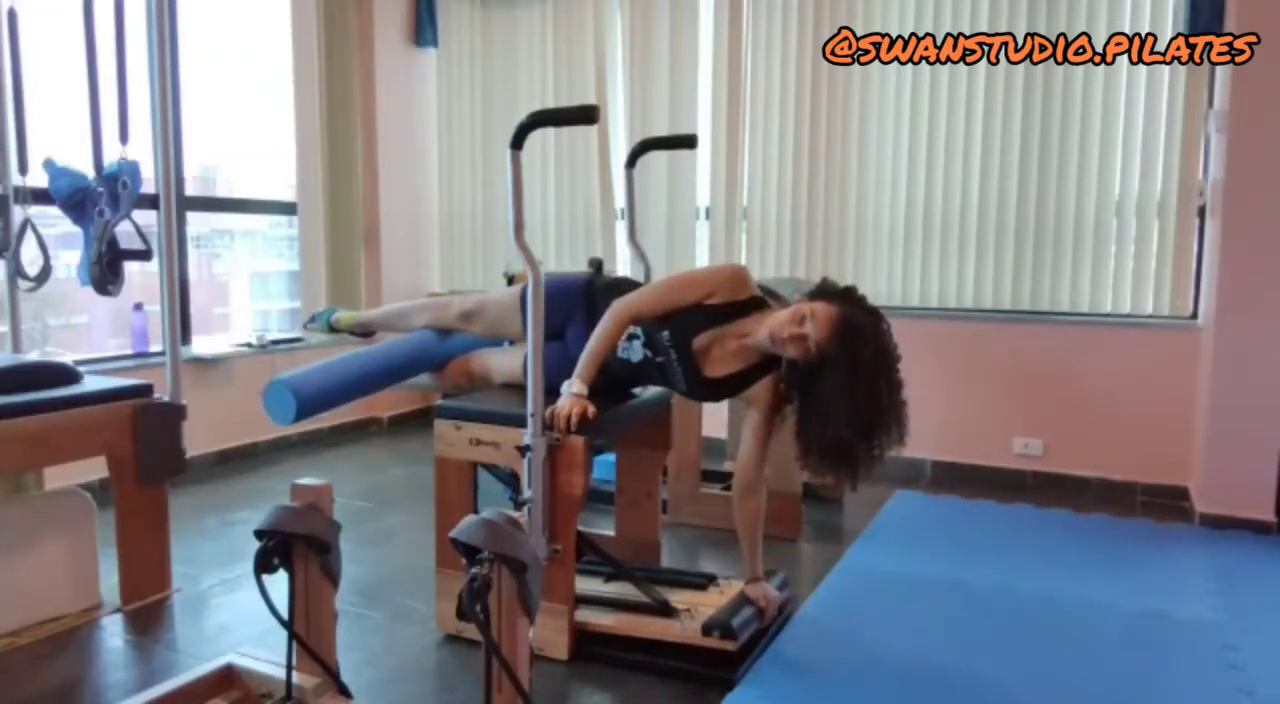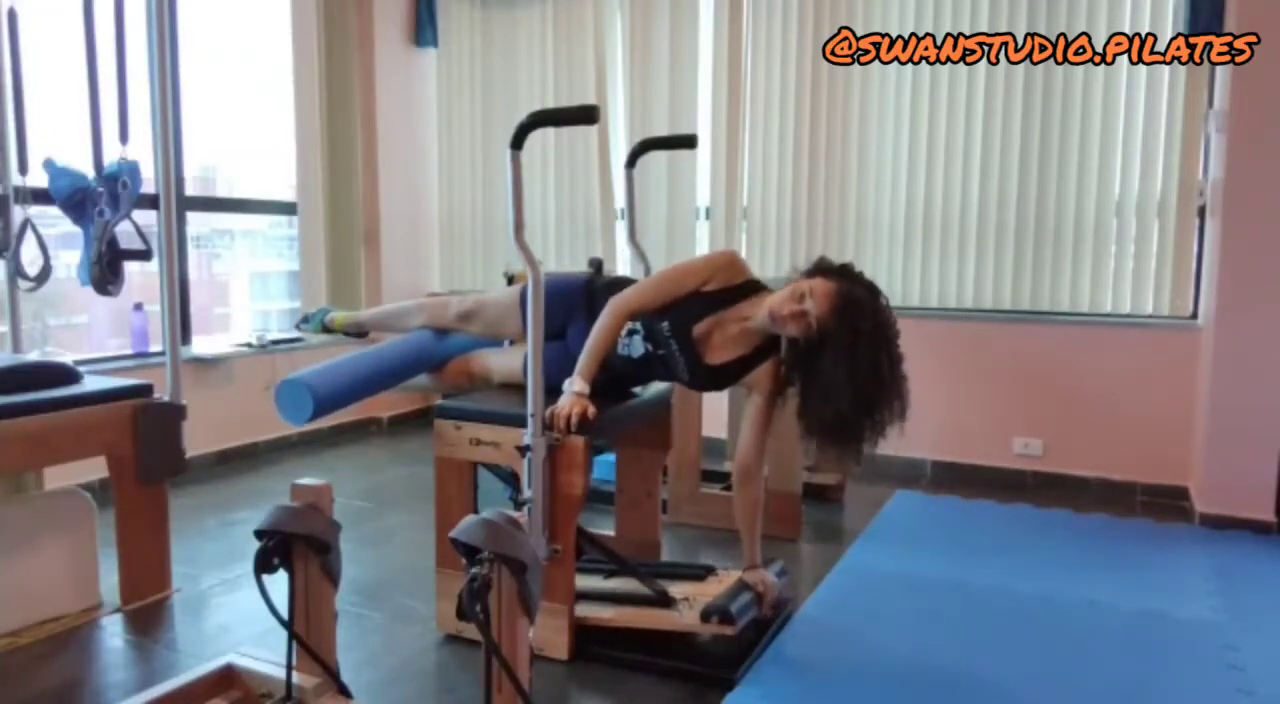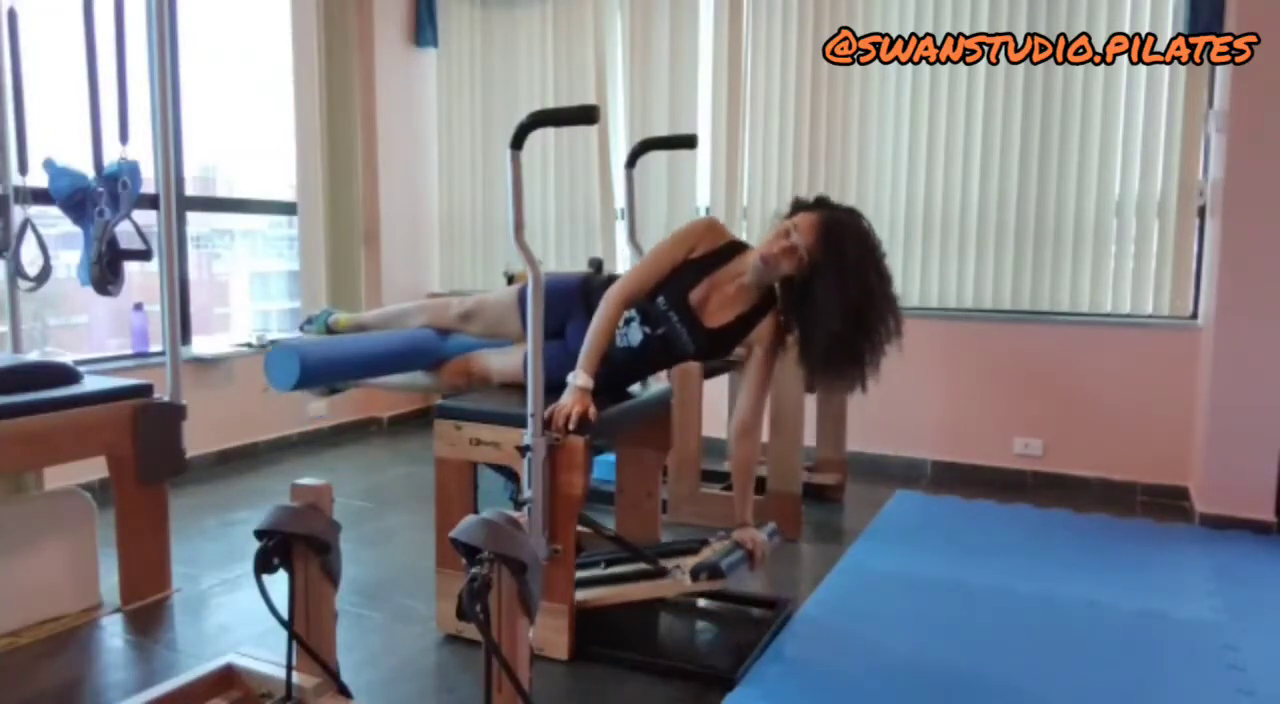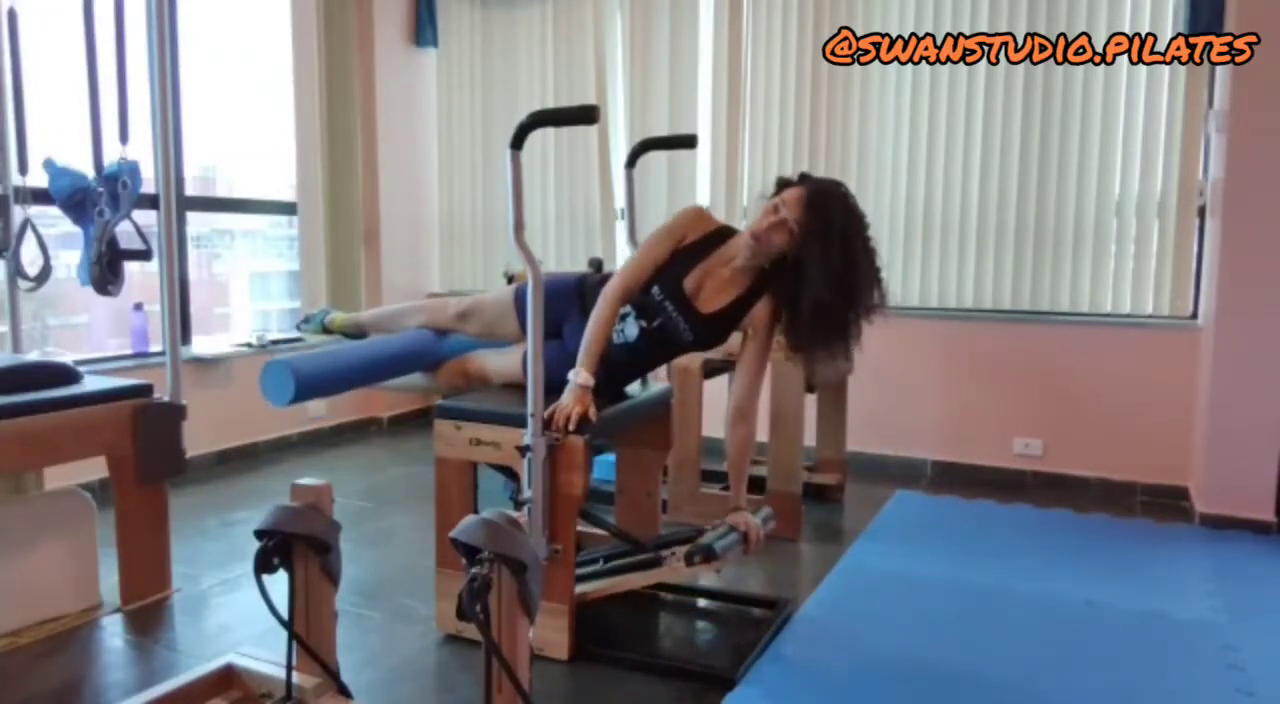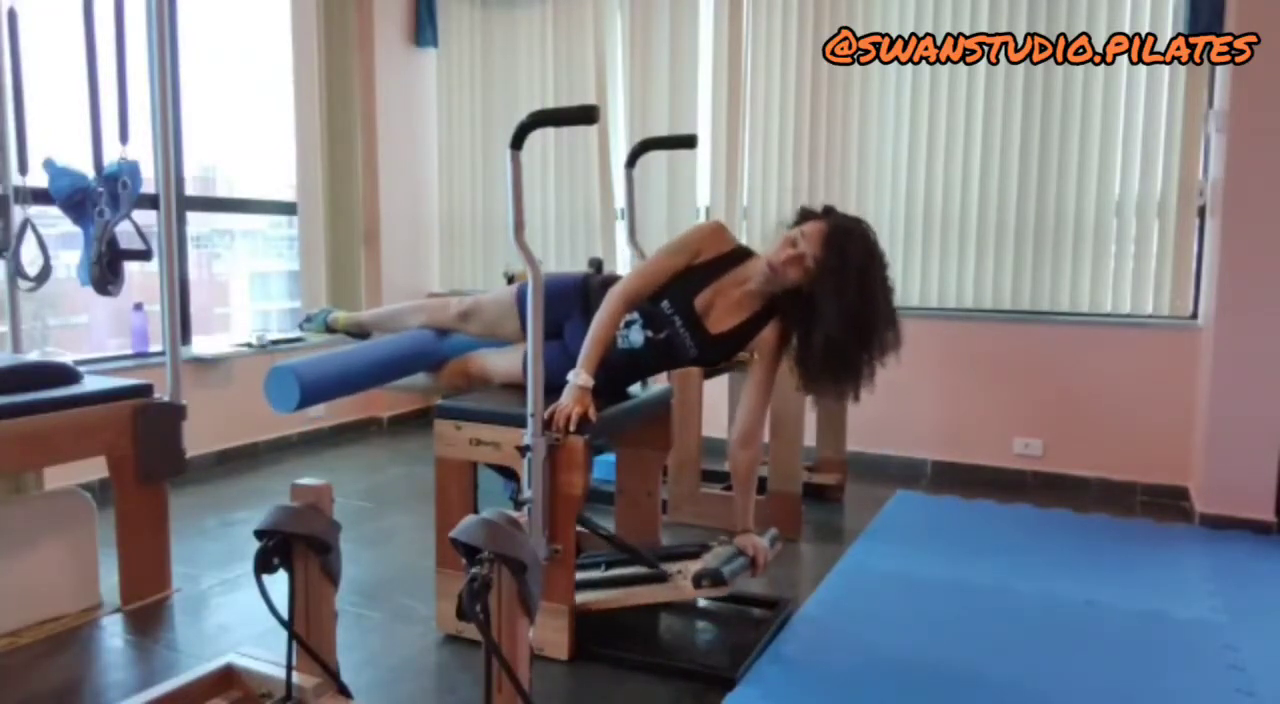
dt=0.5s
person 1, frame 1
left shoulder: (764, 387)
right shoulder: (733, 285)
left elbow: (748, 483)
right elbow: (623, 308)
left wrist: (755, 576)
right wrist: (576, 386)
left hip: (609, 371)
right hip: (587, 306)
left knee: (467, 371)
right knee: (463, 314)
right ankle: (354, 319)
person 1, frame 2
left shoulder: (765, 372)
right shoulder: (726, 271)
left elbow: (747, 469)
right elbow: (621, 304)
left wrist: (752, 563)
right wrist: (577, 386)
left hip: (610, 372)
right hip: (585, 305)
left knee: (463, 373)
right knee: (459, 312)
right ankle: (347, 320)
person 1, frame 3
left shoulder: (764, 327)
right shoulder: (708, 237)
left elbow: (745, 428)
right elbow: (620, 295)
left wrist: (744, 520)
right wrist: (579, 382)
left hip: (603, 368)
right hip: (582, 304)
left knee: (462, 372)
right knee: (458, 314)
right ankle: (344, 322)
person 1, frame 4
left shoulder: (761, 309)
right shoulder: (697, 225)
left elbow: (742, 412)
right elbow: (617, 289)
left wrist: (738, 503)
right wrist: (581, 380)
left hip: (604, 364)
right hip: (579, 304)
left knee: (463, 372)
right knee: (453, 313)
right ankle: (343, 322)
person 1, frame 5
left shoulder: (769, 333)
right shoulder: (714, 240)
left elbow: (746, 435)
right elbow: (621, 292)
left wrist: (744, 526)
right wrist: (579, 381)
left hip: (606, 368)
right hip: (583, 306)
left knee: (463, 371)
right knee: (457, 312)
right ankle: (345, 320)
